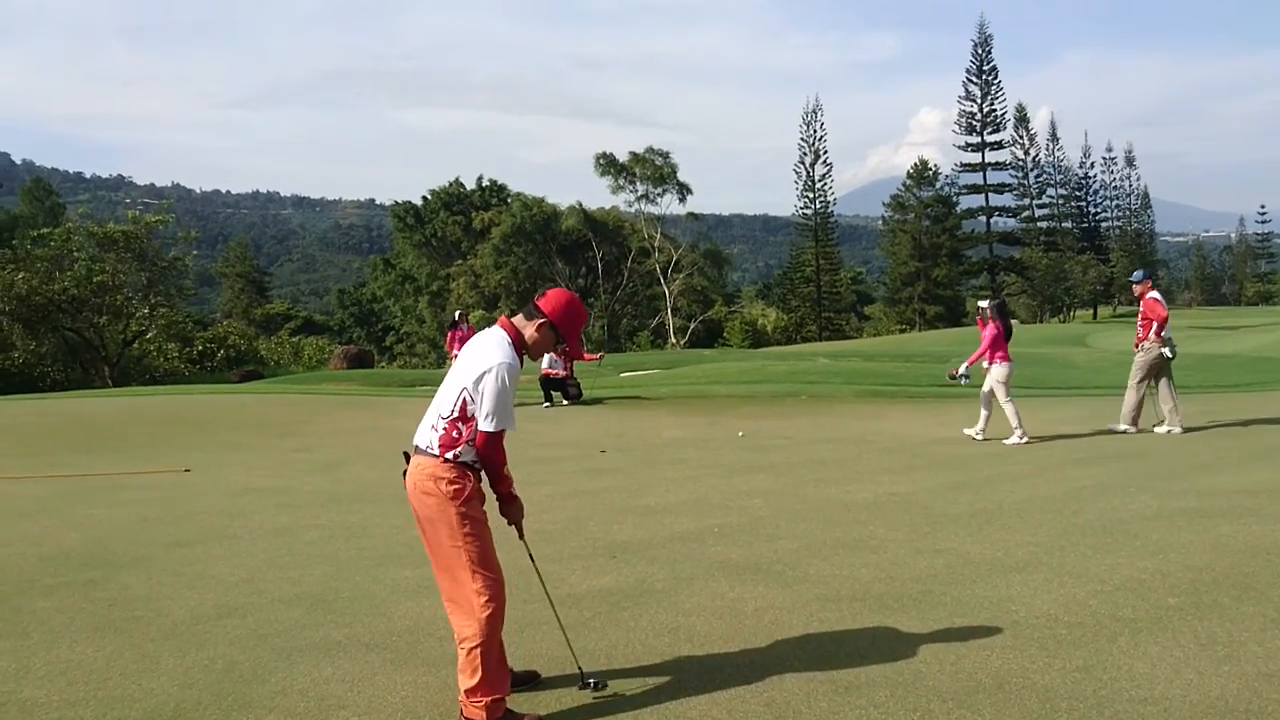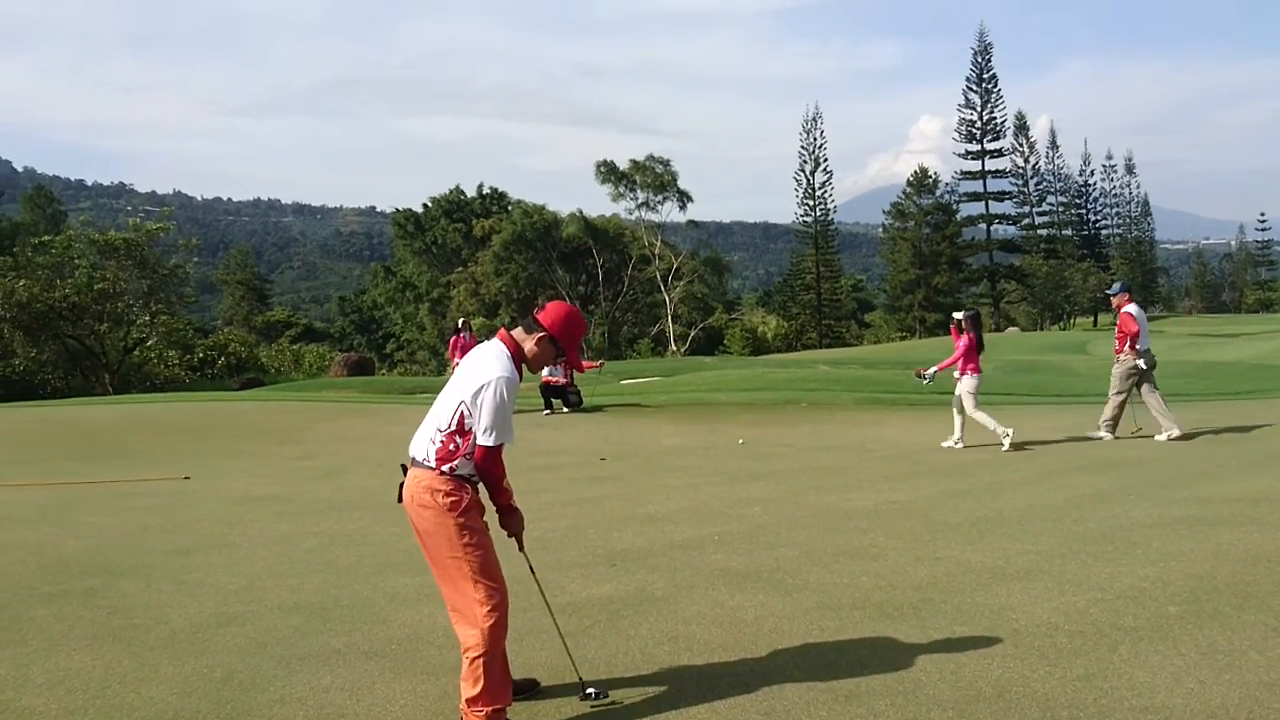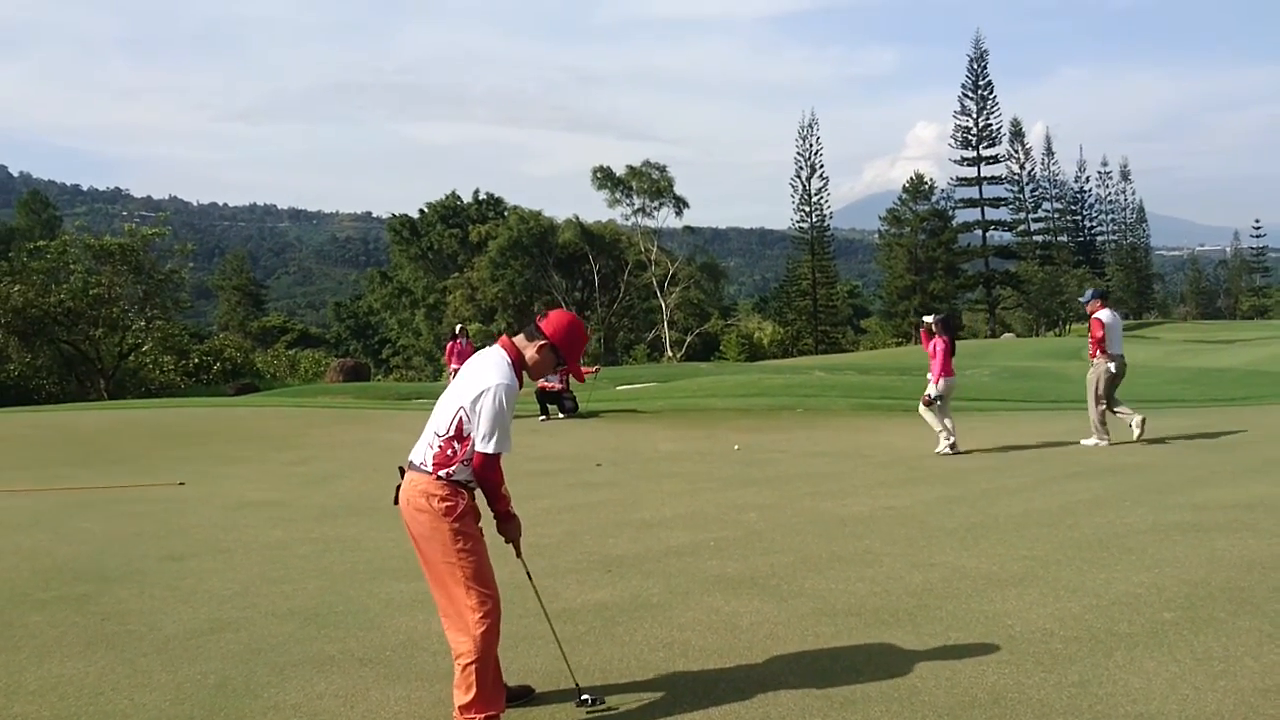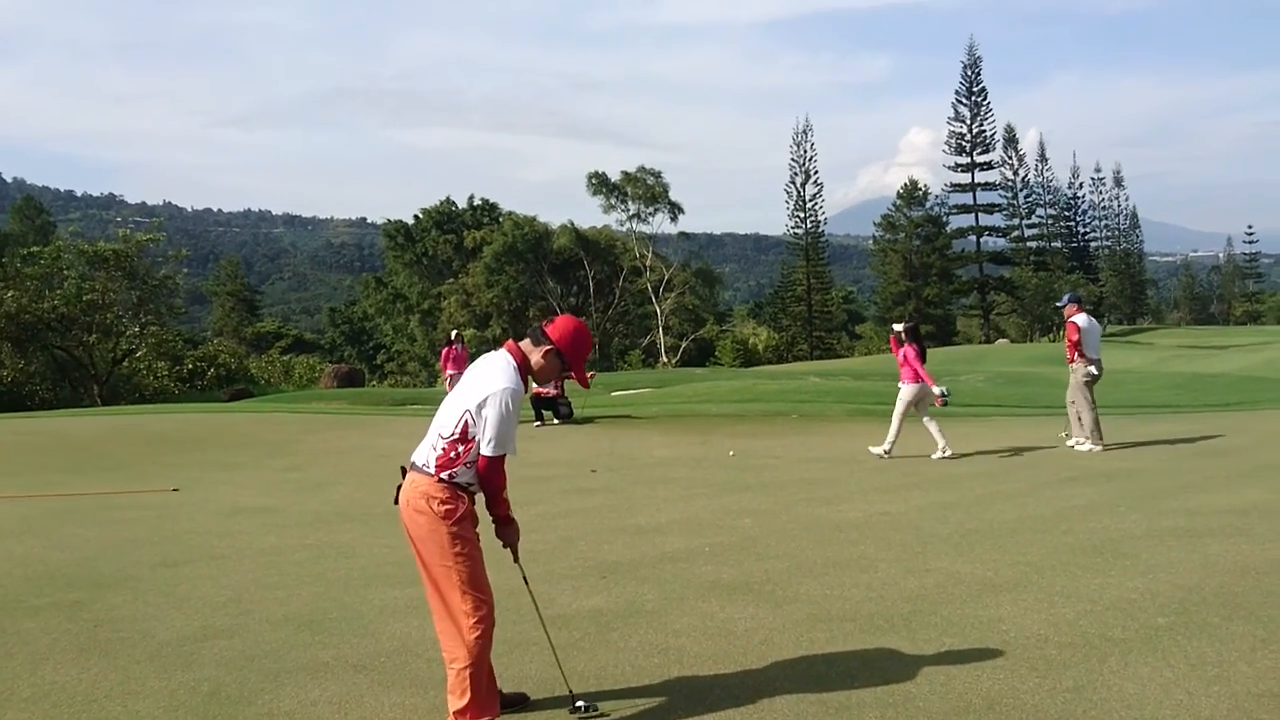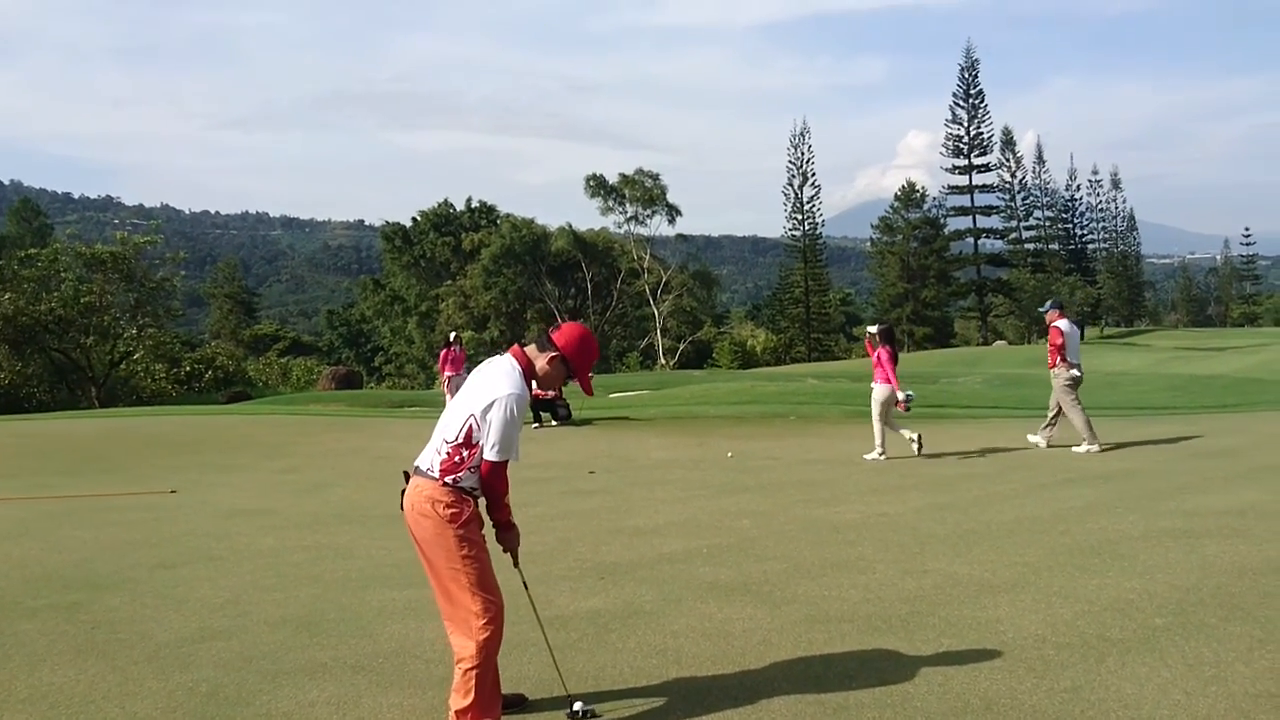
dt=0.2s
person 1, frame 1
left shoulder: (489, 339)
right shoulder: (503, 361)
right elbow: (488, 442)
left wrist: (502, 491)
right wrist: (507, 495)
left hip: (436, 470)
right hip: (445, 478)
left knee: (477, 583)
right knee: (481, 592)
left ankle: (493, 671)
person 1, frame 2
left shoulder: (489, 351)
right shoulder: (502, 375)
right elbow: (487, 456)
left wrist: (502, 503)
right wrist: (507, 507)
left hip: (435, 482)
right hip: (442, 490)
left knee: (480, 594)
right knee: (485, 602)
left ankle: (494, 680)
person 1, frame 3
left shoulder: (491, 358)
right shoulder: (501, 383)
right elbow: (485, 463)
left wrist: (500, 508)
right wrist: (504, 513)
left hip: (432, 488)
right hip: (438, 496)
left knee: (474, 600)
right knee: (477, 609)
person 1, frame 4
left shoulder: (495, 361)
right shoulder: (507, 387)
right elbow: (489, 465)
left wrist: (499, 514)
right wrist: (503, 518)
left hip: (430, 489)
right hip: (438, 499)
left knee: (468, 605)
right knee: (470, 613)
person 1, frame 5
left shoulder: (498, 365)
right shoulder: (512, 393)
right elbow: (492, 470)
left wrist: (500, 520)
right wrist: (504, 524)
left hip: (433, 492)
right hip: (442, 502)
left knee: (473, 607)
right knee: (480, 613)
